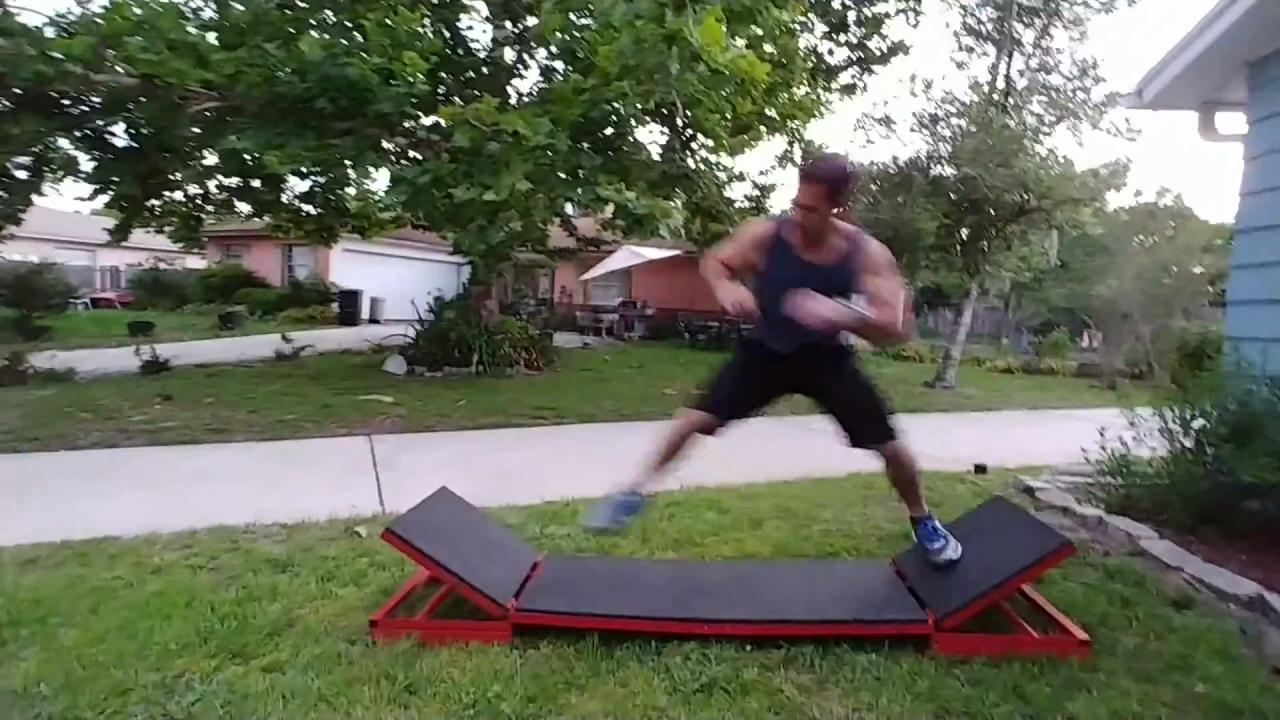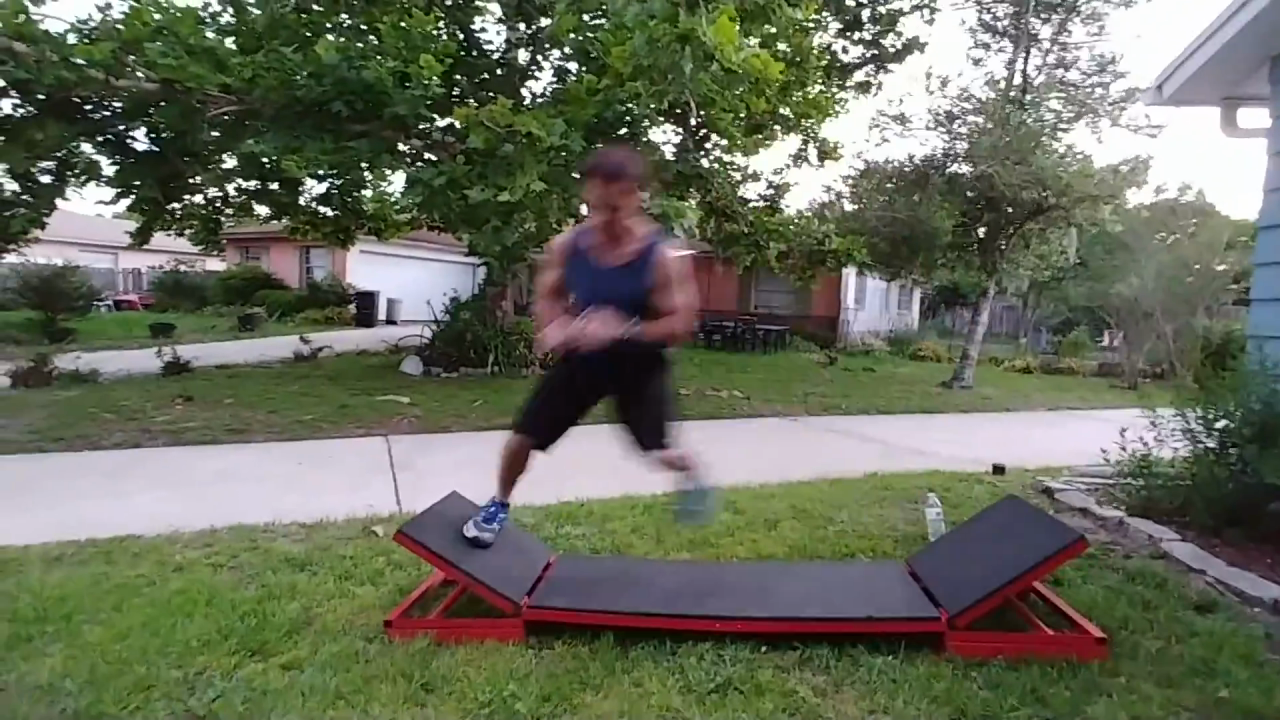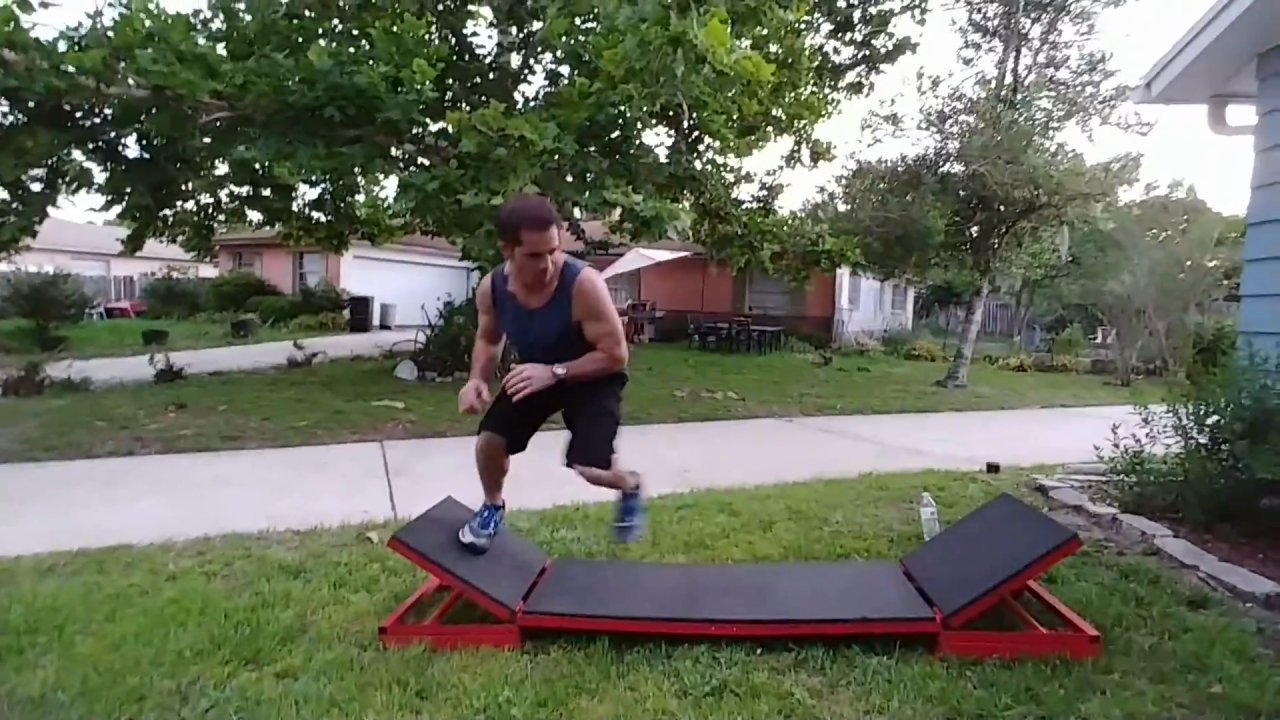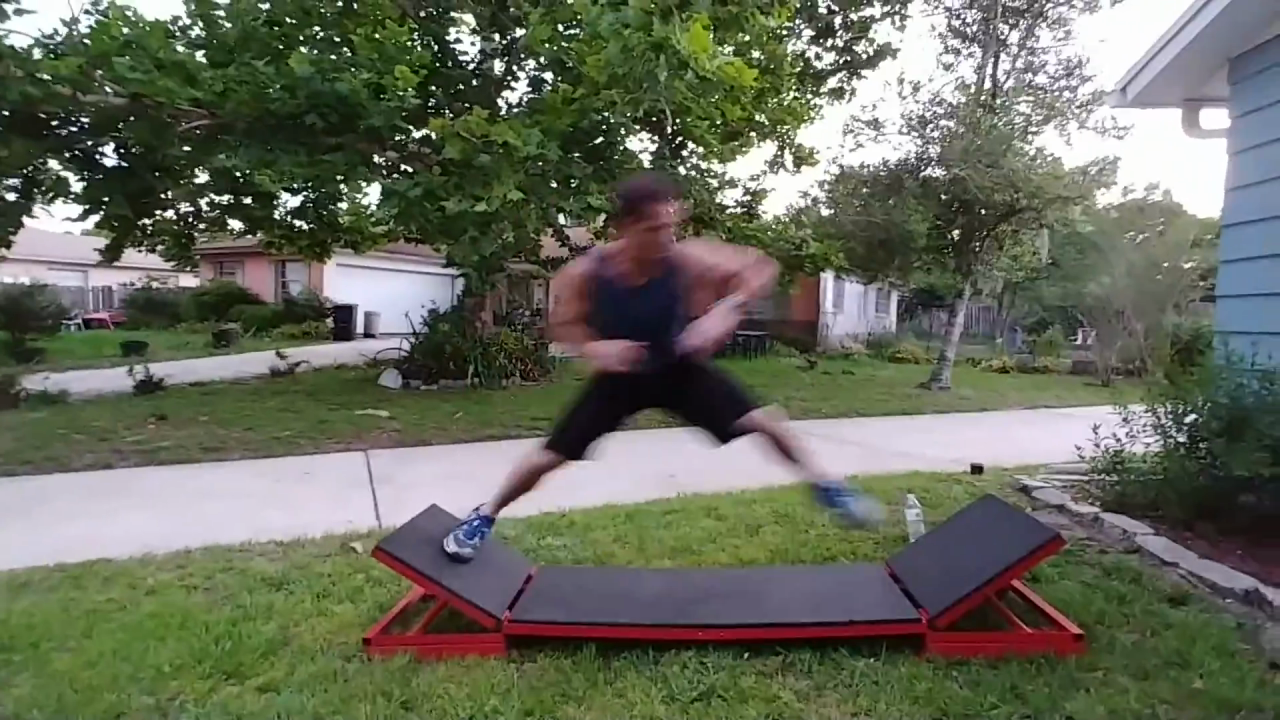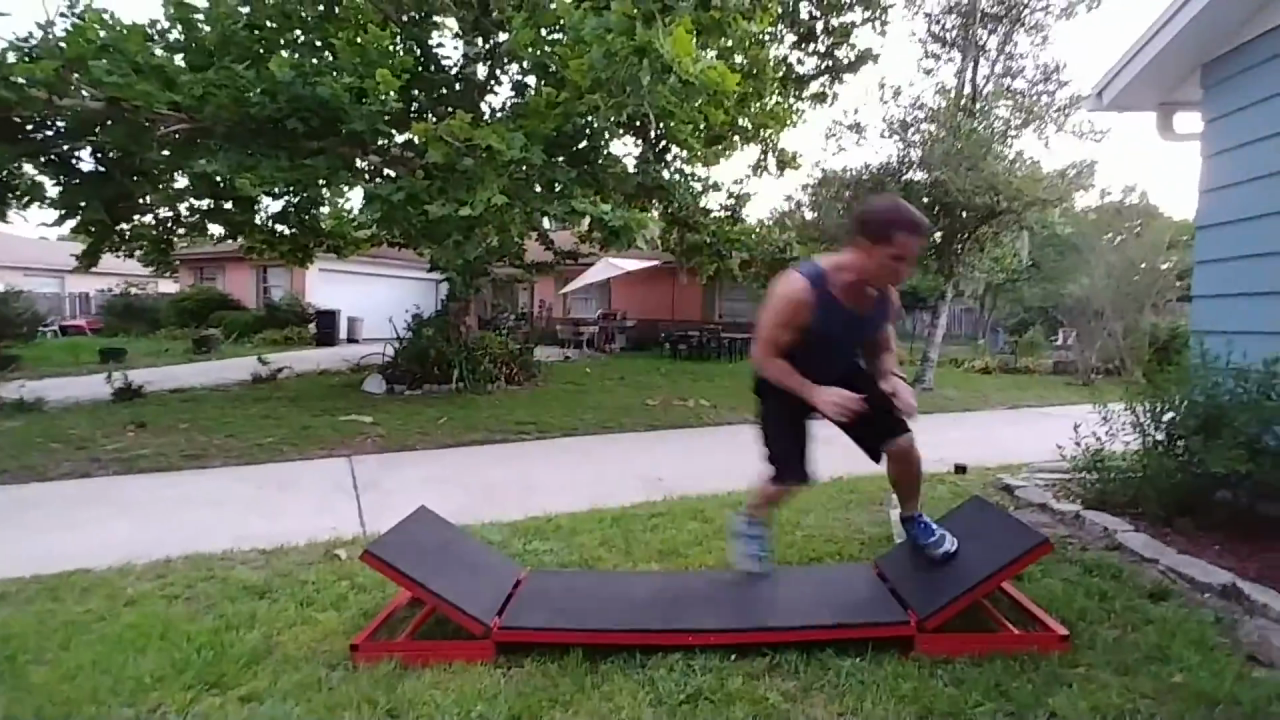
dt=0.3s
person 1, frame 1
left shoulder: (868, 254)
right shoulder: (766, 233)
left elbow: (895, 328)
right elbow: (715, 262)
left wrist: (844, 312)
right wrist: (727, 288)
left hip: (825, 357)
right hip: (762, 350)
left knee: (887, 442)
right knee: (699, 417)
left ankle: (922, 520)
right ankle: (634, 493)
person 1, frame 2
left shoulder: (663, 257)
right shoulder: (566, 247)
left elbow: (682, 325)
right elbow: (546, 299)
left wrist: (624, 329)
right wrist: (553, 328)
left hip: (639, 362)
right hip: (585, 355)
left knee: (658, 453)
right knee: (522, 438)
left ankle: (690, 474)
right ankle: (500, 503)
person 1, frame 3
left shoulder: (583, 283)
right shoulder: (491, 288)
left elbow: (615, 355)
right elbow: (487, 338)
left wrist: (554, 372)
right wrist: (477, 379)
left hip: (592, 378)
right hip: (535, 376)
left knee: (591, 469)
right knee: (490, 439)
left ankle: (628, 487)
right ankle: (493, 506)
person 1, frame 4
left shoulder: (685, 260)
right shoulder: (585, 273)
left elbow: (760, 269)
right elbow: (563, 329)
left wrist: (720, 314)
right wrist: (592, 349)
left hip: (676, 369)
right hip: (620, 374)
left knee: (756, 420)
right knee: (554, 452)
left ankle: (819, 481)
right ankle: (484, 516)
person 1, frame 5
left shoulder: (884, 296)
right shoulder: (799, 288)
left elbow: (878, 347)
right elbow: (763, 357)
left wrist: (893, 378)
right wrist: (814, 393)
left hip: (842, 375)
right hip: (787, 385)
left knee: (901, 444)
right knee: (789, 478)
left ankle: (912, 519)
right ankle: (753, 518)
